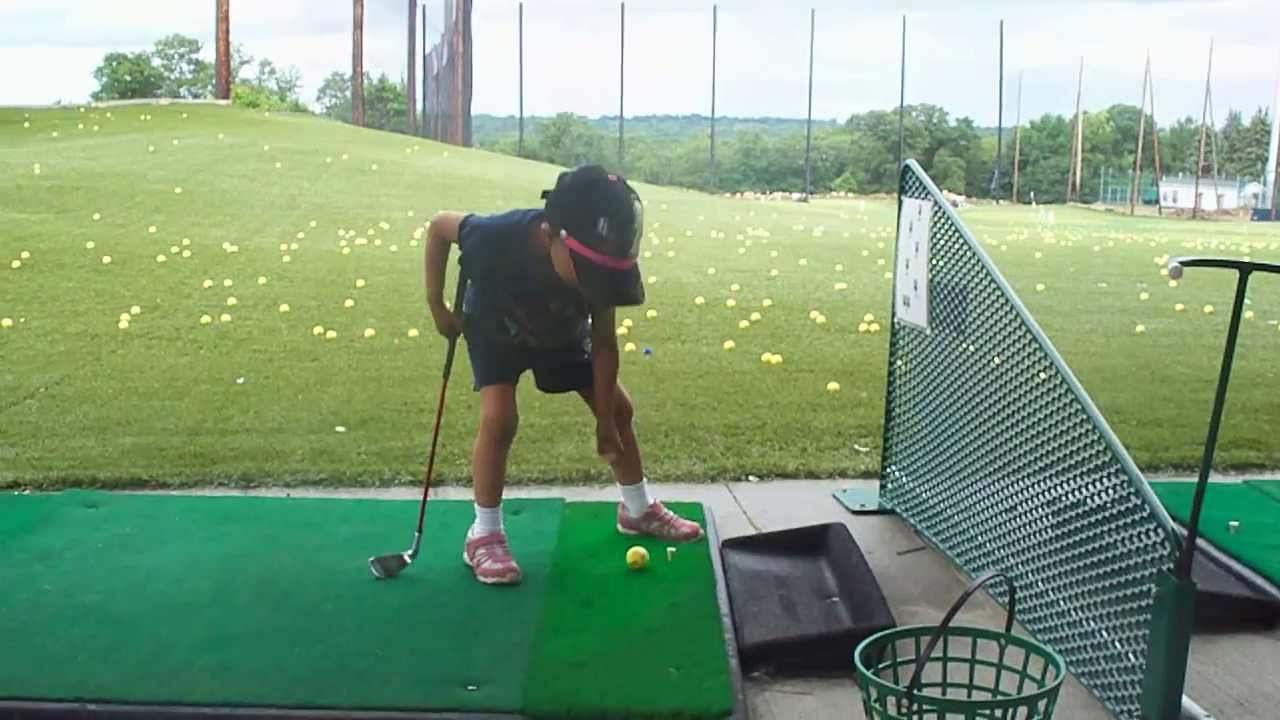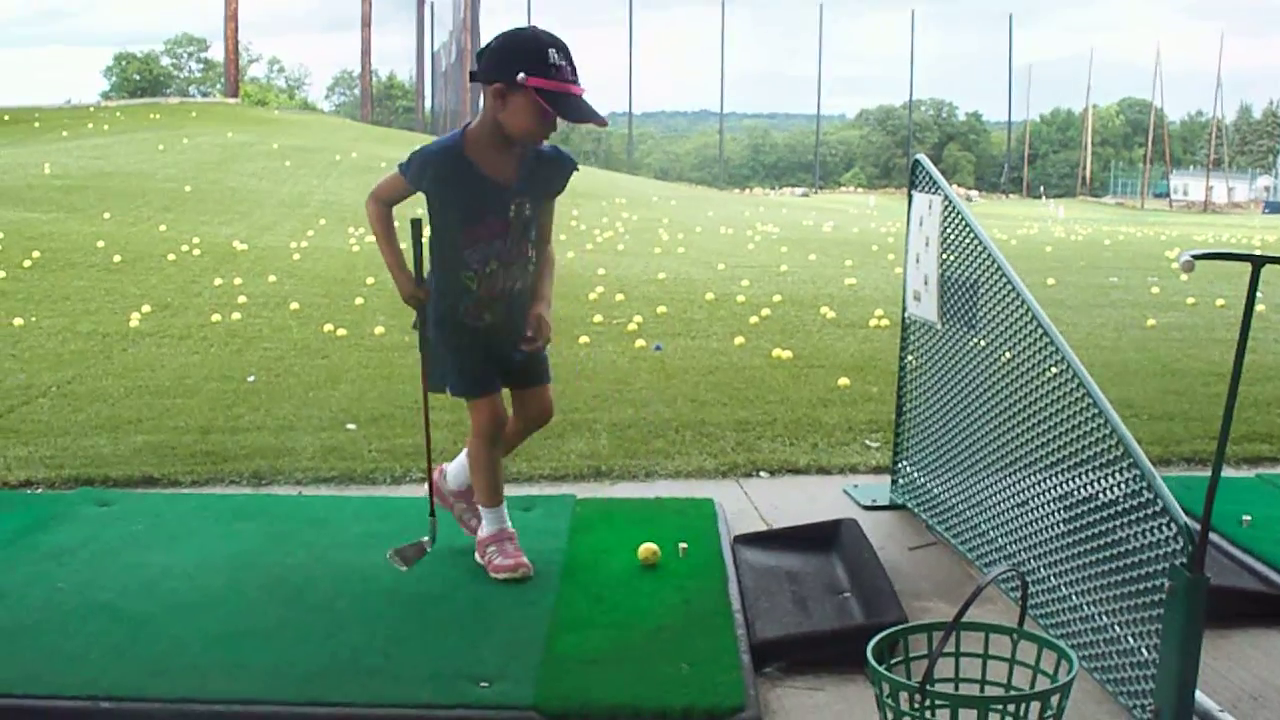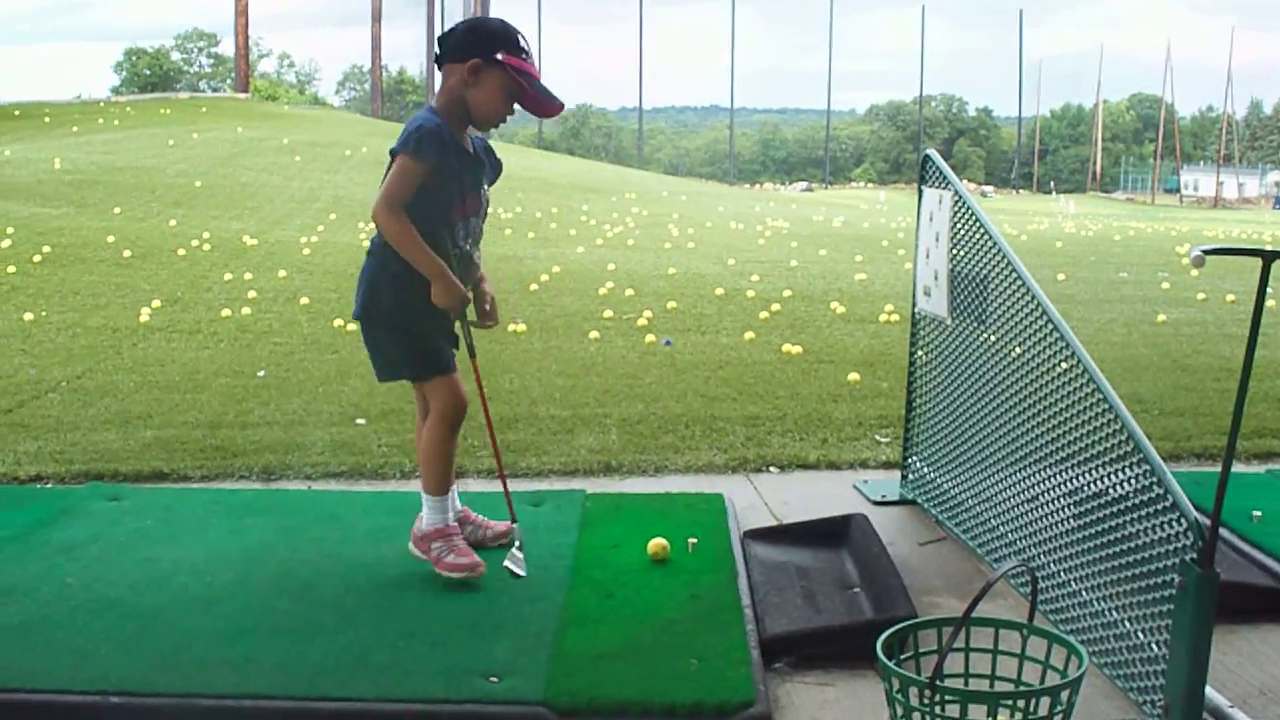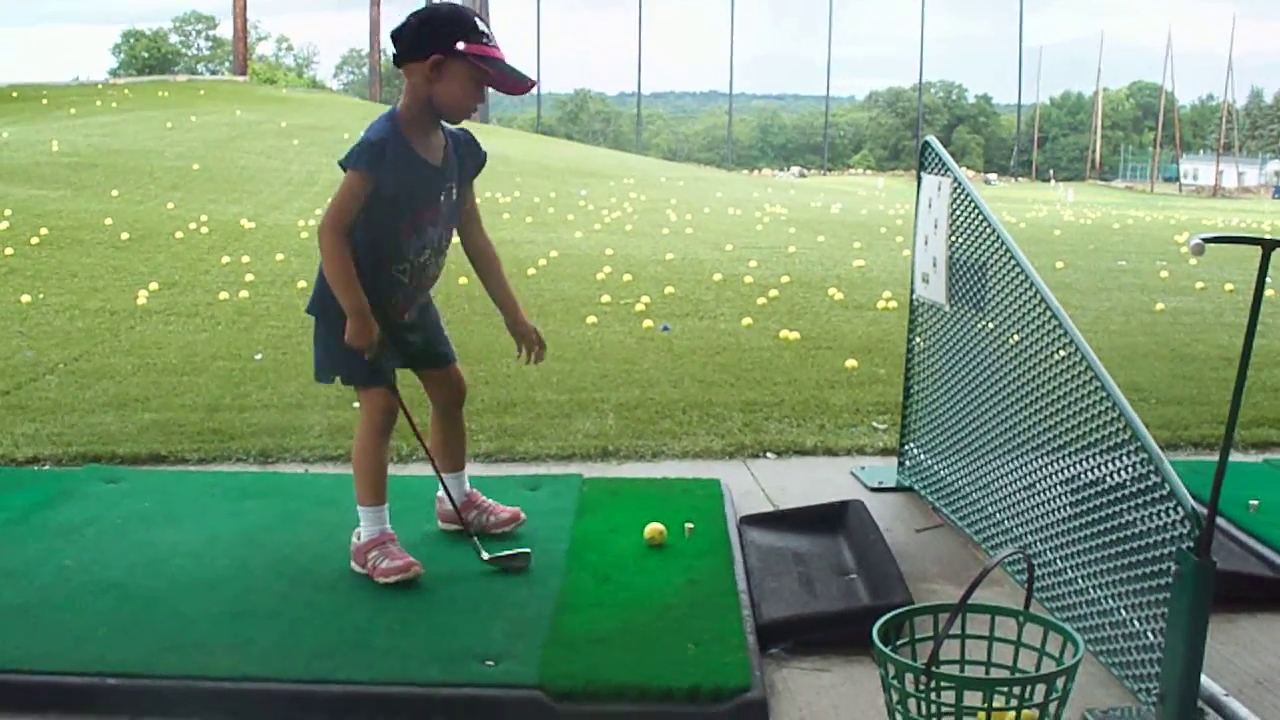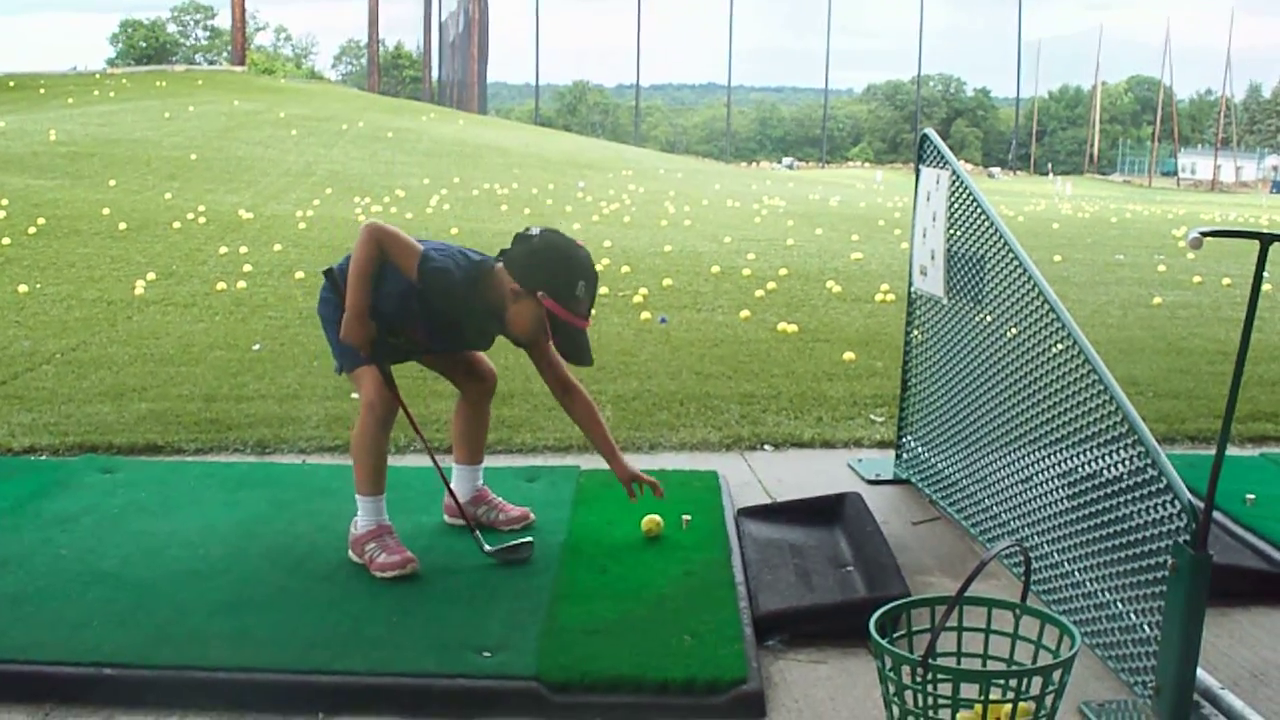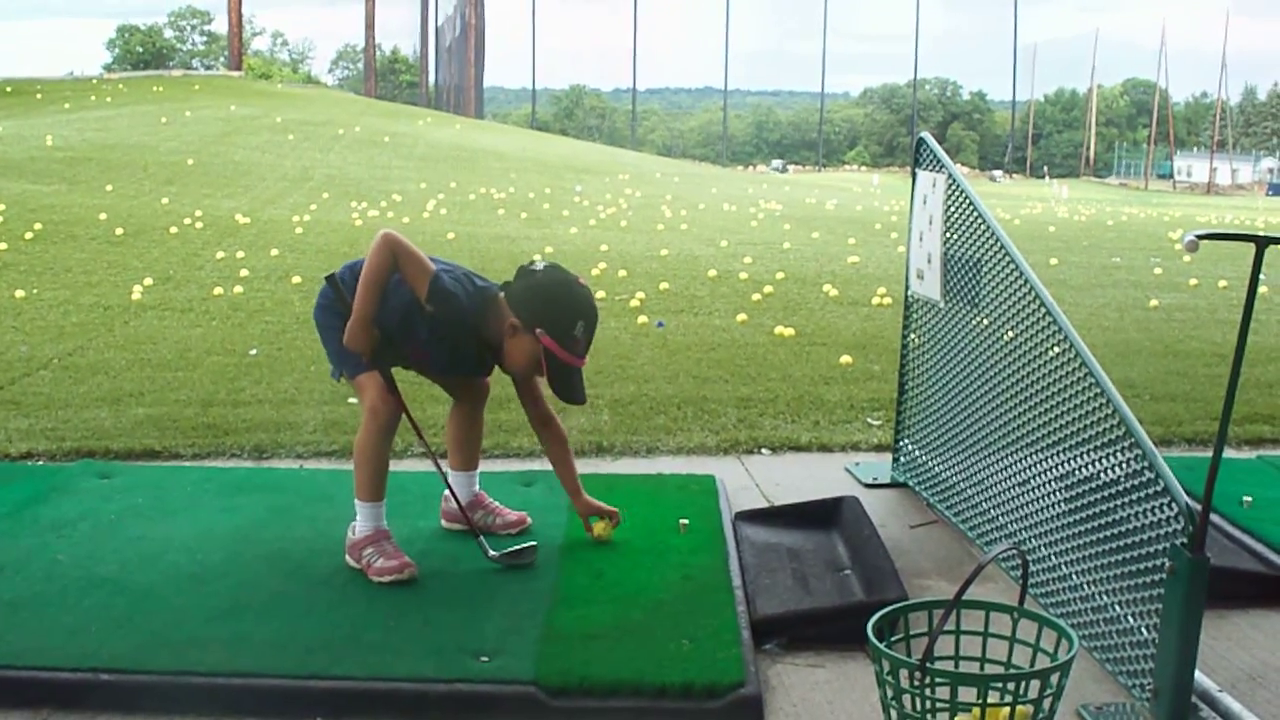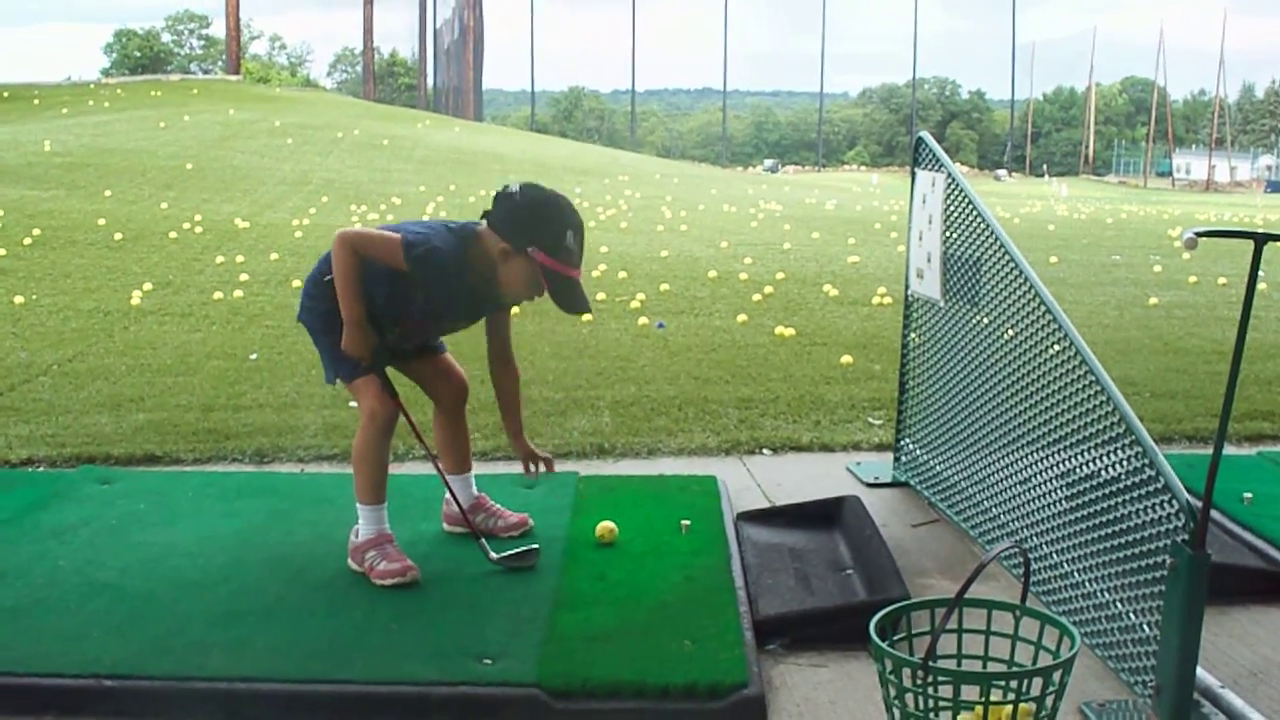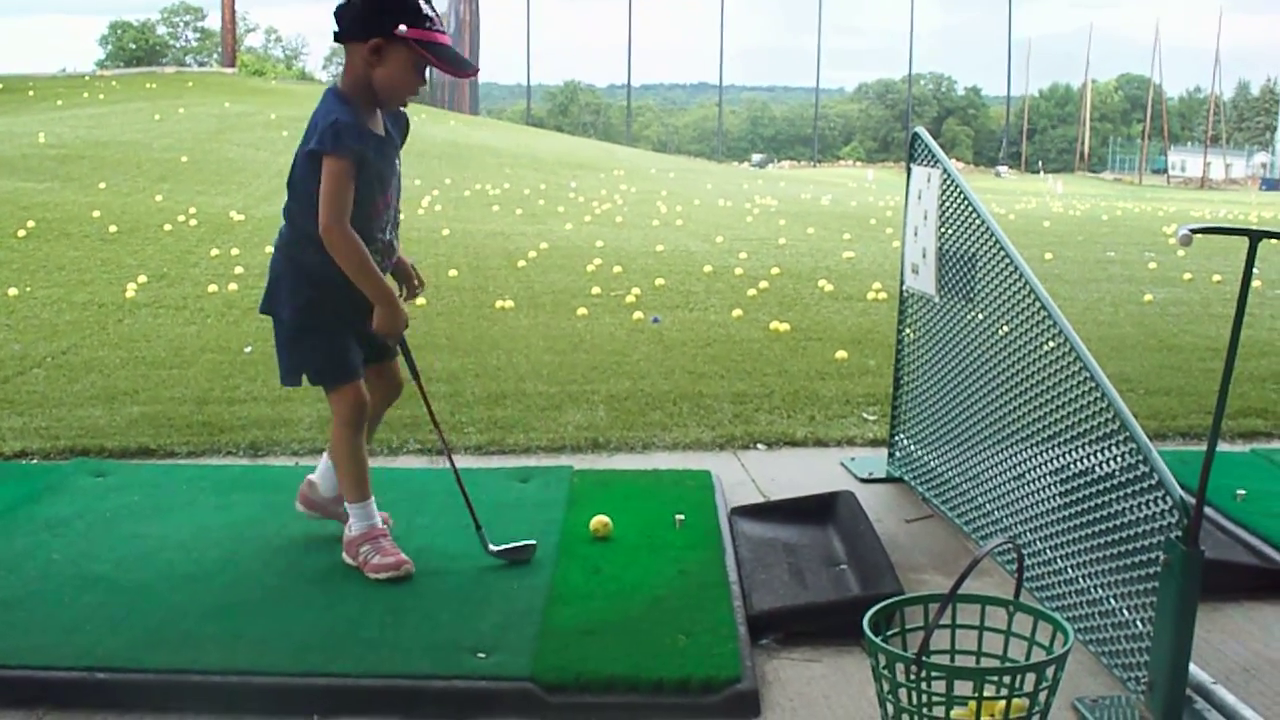
dt=0.5s
person 1, frame 1
left shoulder: (599, 266)
right shoulder: (498, 239)
left elbow: (605, 340)
right elbow: (439, 225)
left wrist: (603, 417)
right wrist: (436, 306)
left hip: (561, 337)
right hip: (495, 331)
left knee: (617, 408)
right knee: (499, 416)
left ankle: (640, 508)
right ankle: (484, 535)
person 1, frame 2
left shoulder: (547, 166)
right shoulder: (441, 161)
left elbow: (542, 247)
right elbow: (377, 201)
left wrist: (541, 304)
right wrist: (401, 274)
left hip: (517, 309)
right hip: (457, 314)
left knee: (537, 410)
right knee: (489, 417)
left ankle: (455, 478)
right ankle: (492, 530)
person 1, frame 3
left shoulder: (473, 149)
right shoulder: (428, 133)
right elbow: (386, 210)
left wrist: (479, 282)
right wrist: (441, 279)
left hip: (431, 300)
right hip: (399, 296)
left knee: (444, 406)
right knee: (448, 401)
left ankle: (447, 513)
right ankle: (435, 527)
person 1, frame 4
left shoulder: (459, 149)
right shoulder: (382, 146)
left elbow: (475, 237)
right elbow: (331, 230)
left wrist: (515, 316)
right wrist: (357, 314)
left hip: (411, 299)
right hip: (359, 300)
left knee: (450, 387)
right knee: (380, 404)
left ankle: (458, 499)
right ankle: (370, 536)
person 1, frame 5
left shoulder: (517, 312)
right shoulder: (449, 279)
left elbow: (567, 389)
right elbow: (371, 232)
left wrist: (619, 464)
right wrist: (356, 315)
left hip: (408, 311)
right hip: (349, 299)
left knee: (480, 379)
right knee: (379, 396)
left ankle: (466, 495)
right ankle: (367, 528)
person 1, frame 6
left shoulder: (507, 341)
right shoulder: (456, 304)
left elbow: (545, 423)
right elbow: (387, 242)
left wrist: (578, 498)
right wrist: (361, 321)
left hip: (399, 317)
right hip: (347, 308)
left knee: (472, 389)
right knee: (382, 403)
left ankle: (463, 498)
right ankle: (366, 533)
person 1, frame 7
left shoulder: (495, 282)
right shoulder: (436, 254)
left elbow: (502, 360)
right elbow: (345, 240)
left wrist: (518, 438)
right wrist: (356, 326)
right hip: (335, 303)
left knee: (453, 386)
right knee: (380, 409)
left ankle: (465, 503)
right ankle: (368, 538)
person 1, frame 8
left shoulder: (385, 119)
right shoulder: (339, 127)
right elbow: (332, 228)
left wrist: (395, 257)
right wrist: (384, 300)
left hip: (353, 285)
right hip: (313, 290)
left knee: (385, 382)
right knee: (350, 402)
left ankle: (324, 486)
right ankle: (363, 530)
